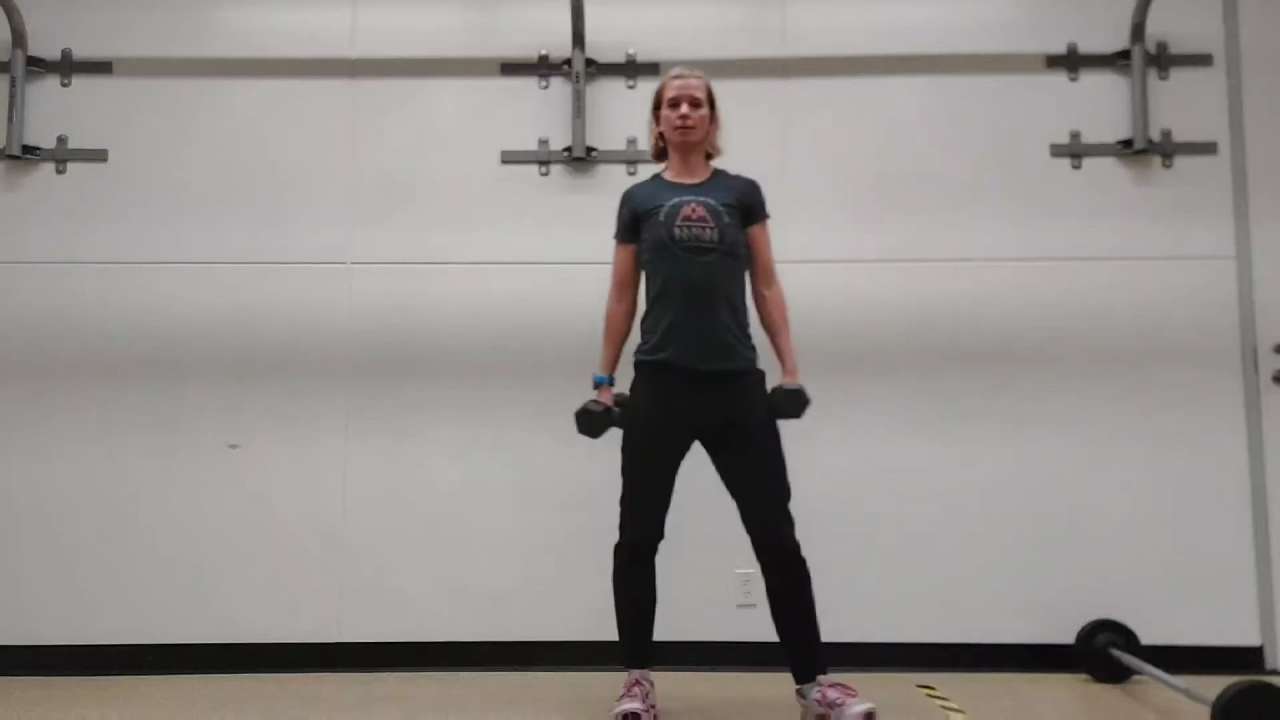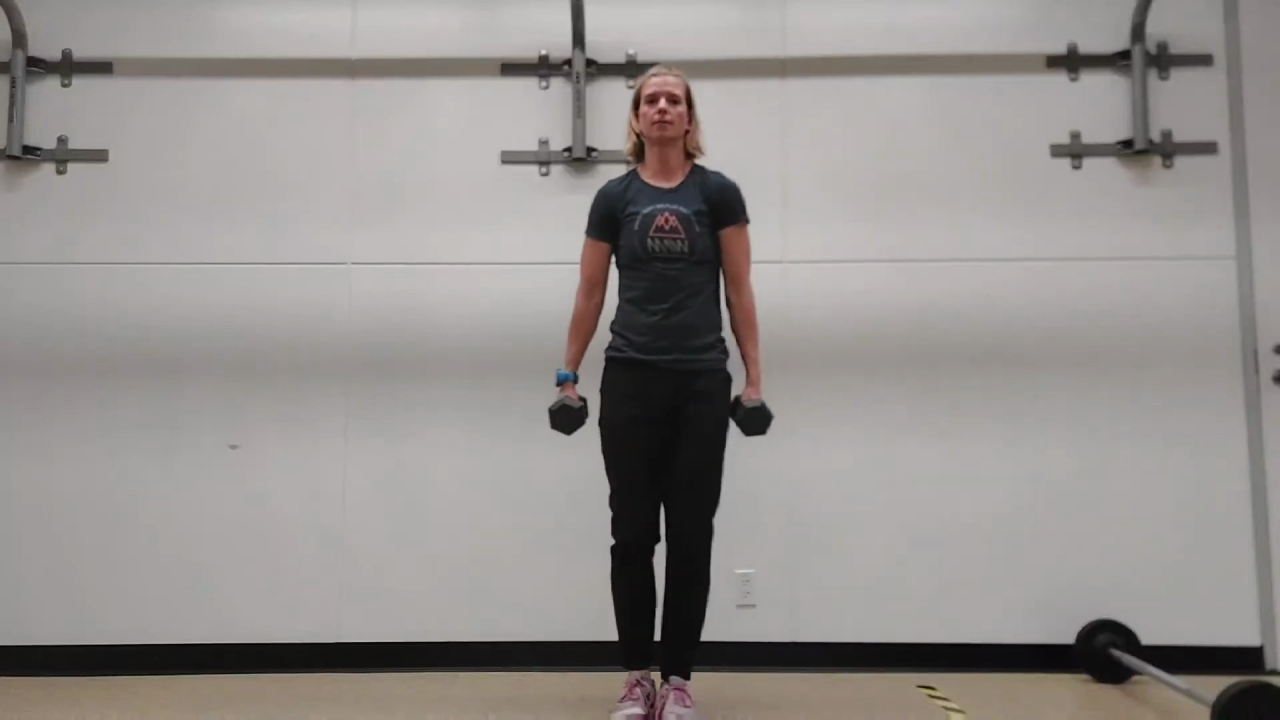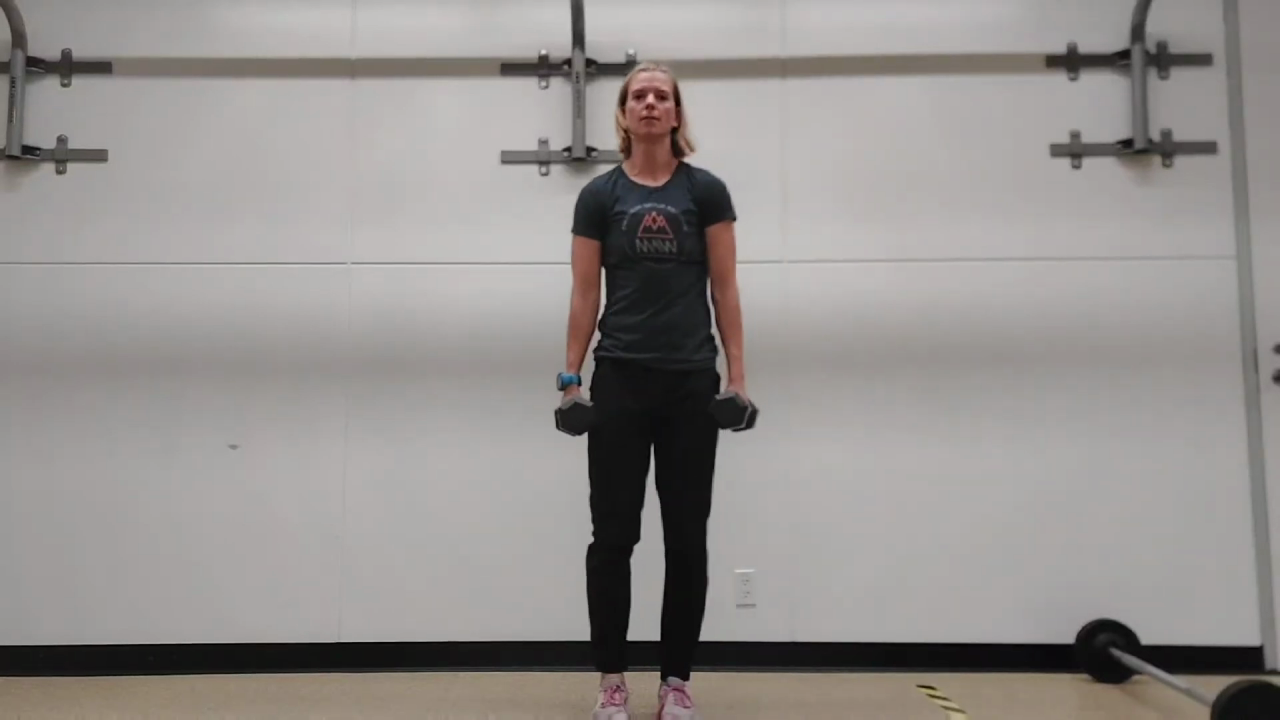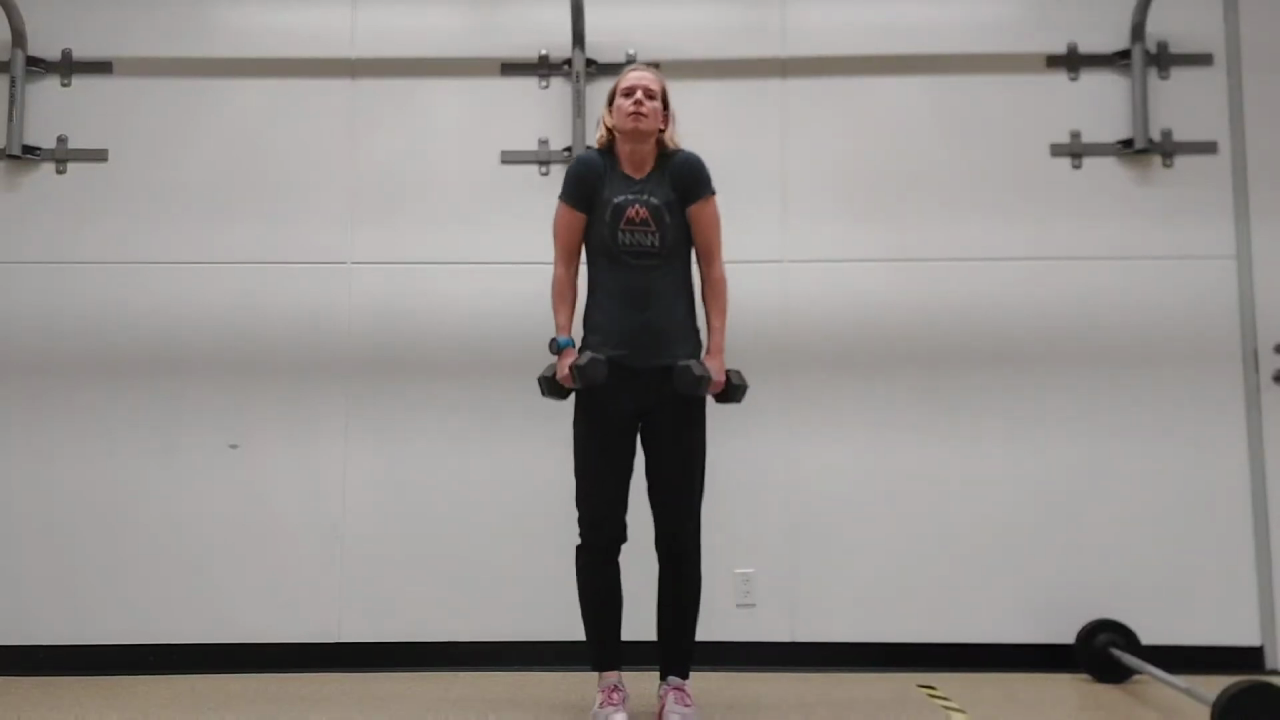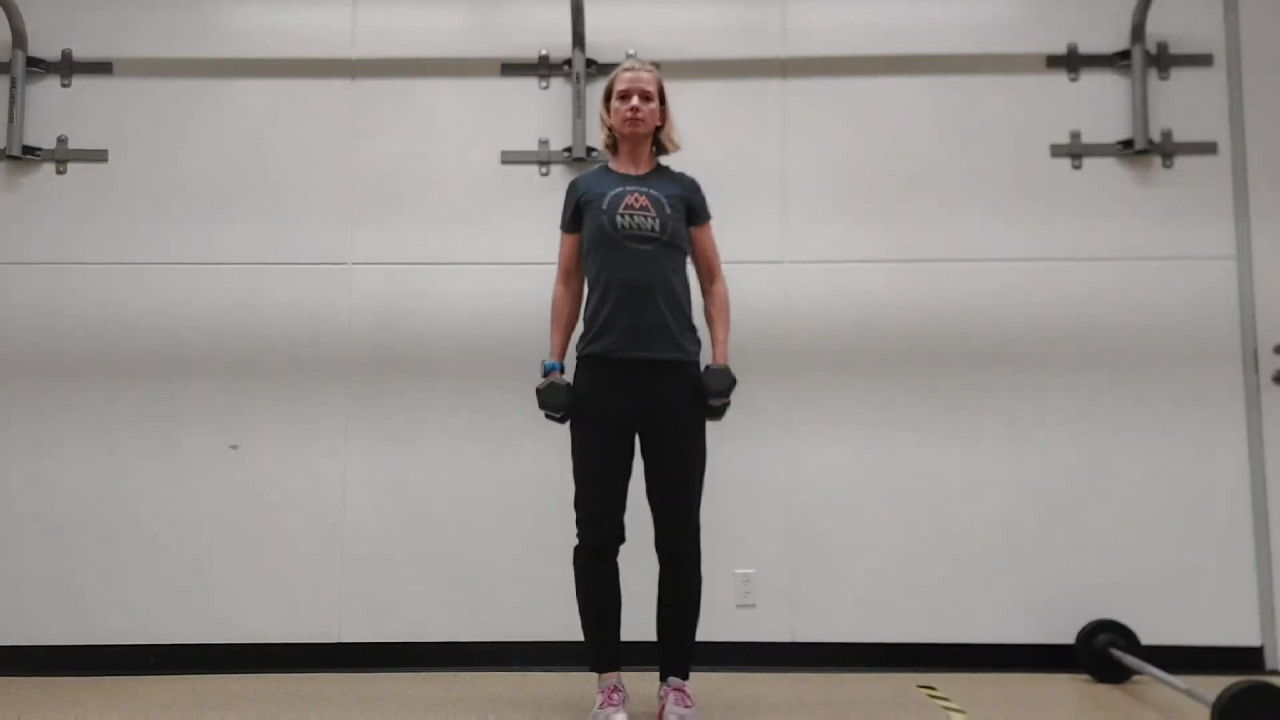
dt=0.5s
person 1, frame 1
left shoulder: (741, 192)
right shoulder: (638, 199)
left elbow: (765, 286)
right elbow: (621, 295)
left wrist: (787, 367)
right wrist: (605, 376)
left hip: (733, 383)
right hip: (660, 382)
left knee: (774, 532)
right knee: (638, 535)
person 1, frame 2
left shoulder: (719, 192)
right shoulder: (614, 197)
left elbow: (739, 290)
right elbow: (590, 293)
left wrist: (754, 376)
right wrist: (568, 375)
left hip: (701, 379)
right hip: (630, 377)
left knee: (691, 533)
right knee: (634, 532)
person 1, frame 3
left shoulder: (706, 190)
right shoulder: (599, 195)
left elbow: (725, 289)
right elbow: (585, 294)
left wrist: (738, 374)
right wrist: (570, 377)
left hip: (691, 380)
right hip: (620, 378)
left knee: (687, 535)
right knee: (613, 532)
person 1, frame 4
left shoulder: (686, 170)
right shoulder: (586, 171)
left elbow: (711, 265)
right elbow: (565, 265)
left wrist: (715, 350)
right wrist: (565, 341)
left hip: (674, 375)
right hip: (606, 374)
left knee: (679, 532)
right knee: (600, 530)
person 1, frame 5
left shoulder: (685, 190)
right shoulder: (585, 188)
left elbow: (713, 281)
right elbow: (568, 285)
left wrist: (722, 360)
right wrist: (553, 364)
left hip: (674, 374)
right hip: (602, 375)
left knee: (679, 534)
right knee: (598, 532)
